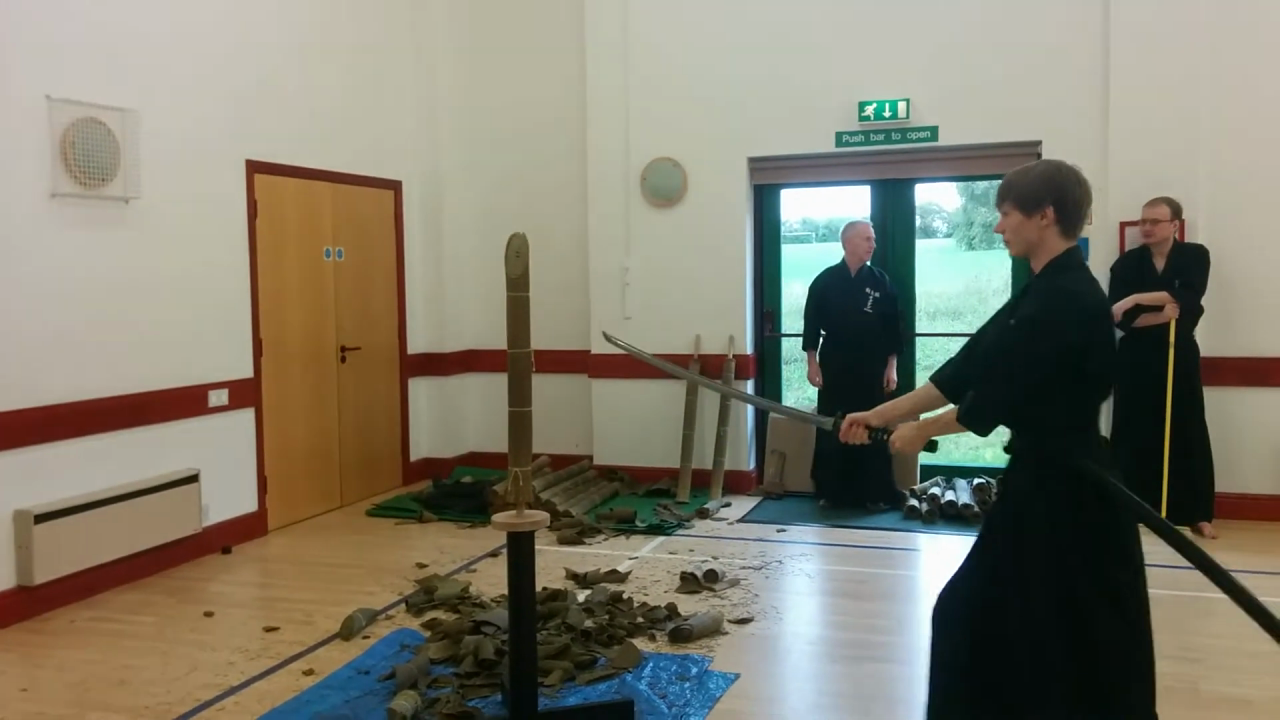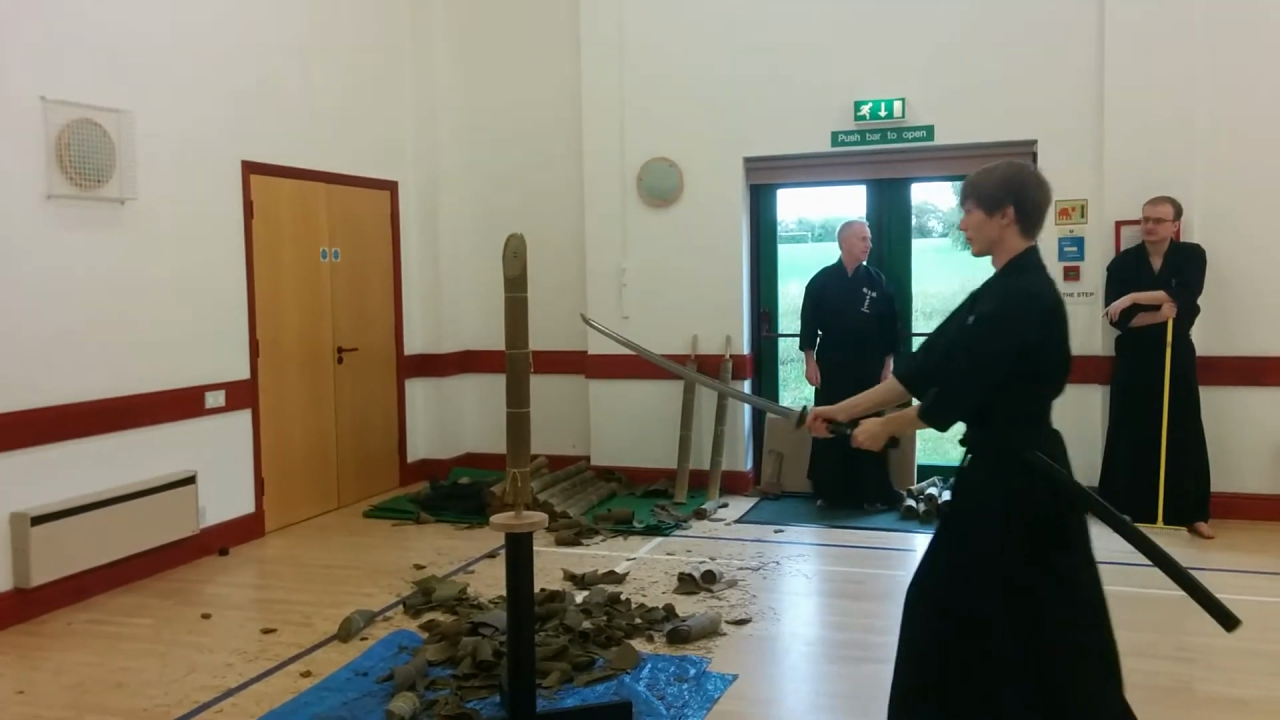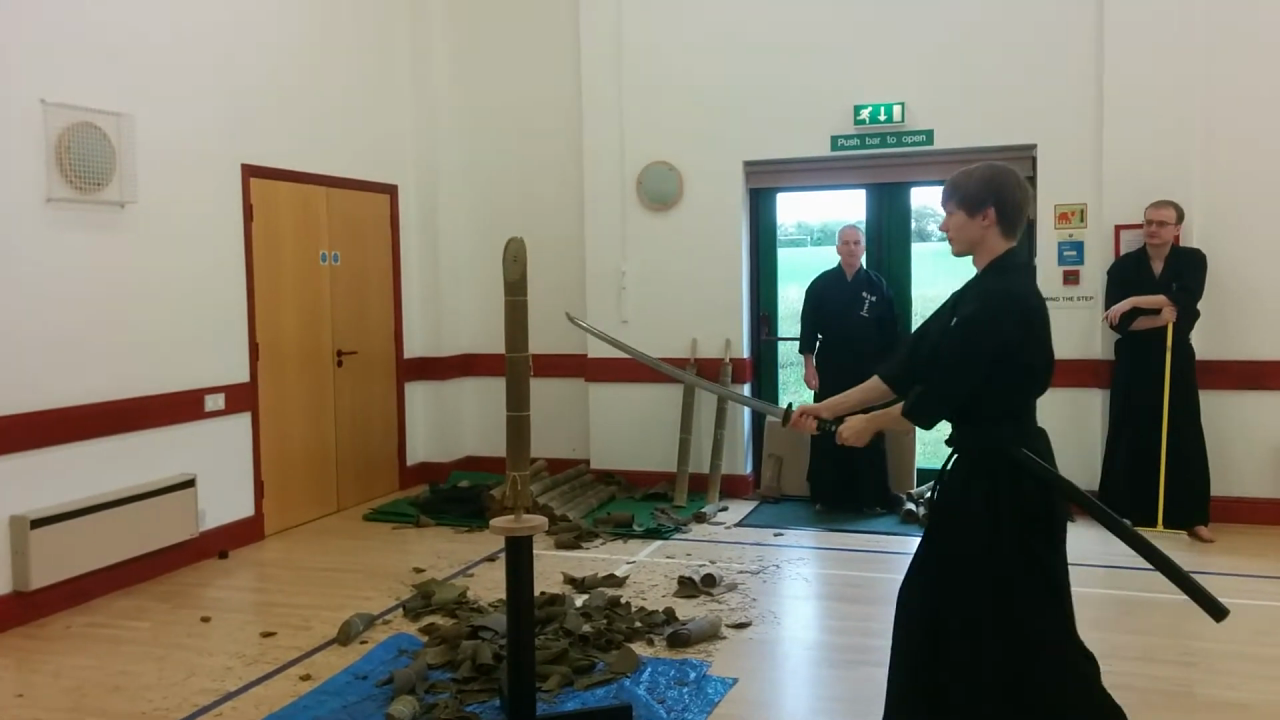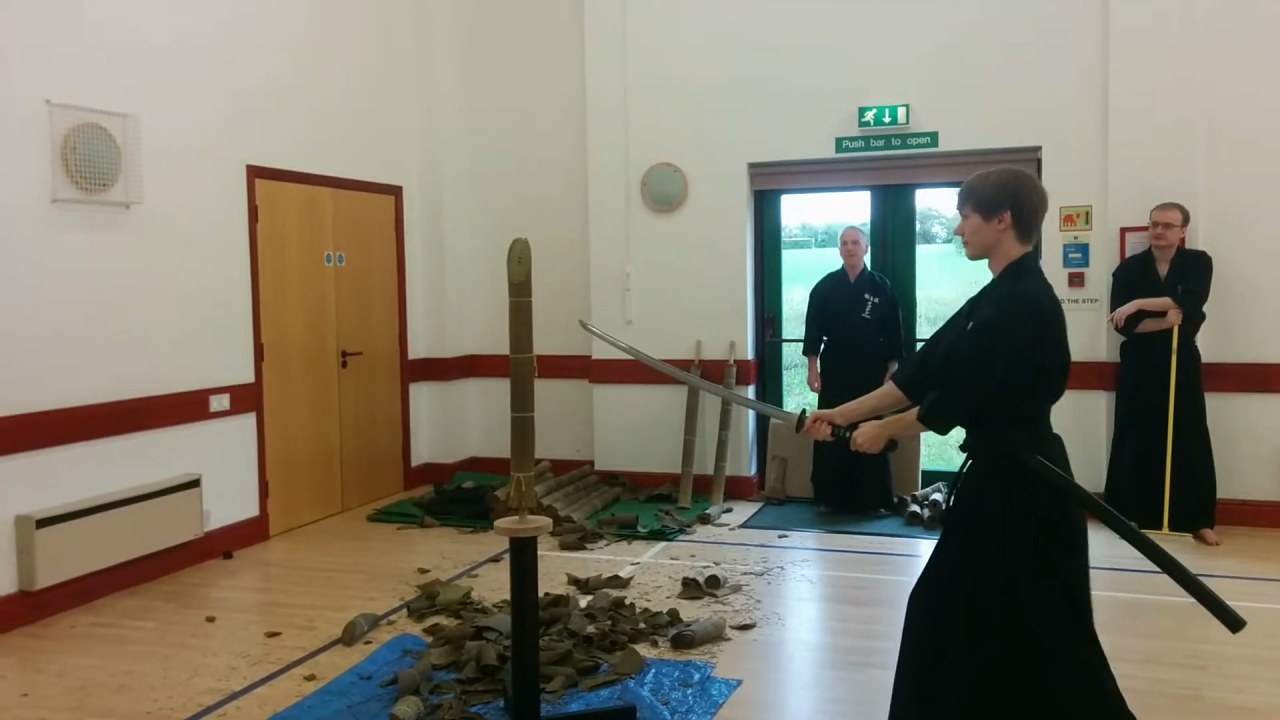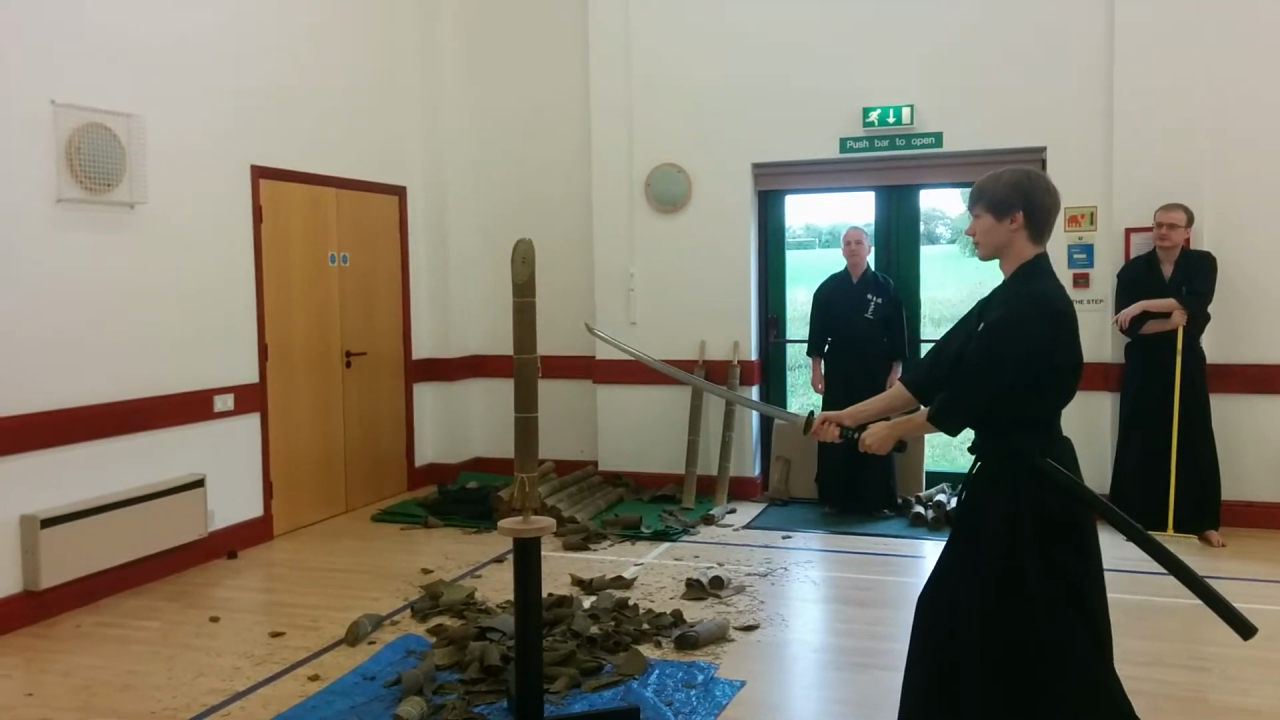
dt=0.2s
person 1, frame 1
left shoulder: (1066, 301)
right shoulder: (1045, 292)
left elbow: (998, 396)
right elbow: (967, 369)
left wrist: (921, 431)
right wrist: (881, 414)
left hip: (1066, 485)
right hip: (1045, 475)
left knee: (1085, 641)
right knee: (979, 611)
person 1, frame 2
left shoulder: (1023, 299)
right shoulder: (1005, 290)
left elbow: (959, 392)
right elbow: (928, 365)
left wrist: (886, 427)
right wrist: (847, 408)
left hip: (1018, 479)
right hip: (1002, 469)
left knee: (1045, 625)
right knee: (953, 604)
person 1, frame 3
left shoulder: (1004, 300)
right shoulder: (989, 290)
left elbow: (941, 391)
right elbow: (912, 364)
left wrist: (871, 424)
right wrist: (831, 405)
left hip: (1004, 477)
right hip: (989, 467)
left knee: (1025, 624)
right knee: (948, 607)
person 1, frame 4
left shoulder: (1022, 304)
right shoulder: (1003, 295)
left elbow: (956, 397)
right elbow: (927, 370)
left wrist: (883, 430)
right wrist: (846, 412)
left hip: (1019, 484)
right hip: (1002, 475)
left knee: (1040, 633)
right knee: (955, 612)
person 1, frame 5
left shoulder: (1034, 305)
right shoulder: (1014, 296)
left elbow: (966, 398)
right elbow: (936, 372)
left wrist: (894, 430)
right wrist: (855, 413)
left hip: (1028, 486)
right hip: (1011, 476)
left knee: (1049, 638)
right knee: (962, 615)
person 2, frame 1
left shoulder: (1195, 257)
right shoulder: (1126, 263)
left elbow: (1187, 298)
right elbow: (1121, 318)
left wrist: (1136, 299)
right wrist: (1162, 315)
left hip: (1180, 356)
right hip: (1137, 358)
left knee: (1187, 434)
right knee: (1133, 434)
left ankle: (1196, 513)
person 2, frame 2
left shoulder: (1192, 256)
right shoulder: (1123, 262)
left elbow: (1184, 298)
right elbow: (1118, 317)
left wrist: (1133, 298)
right wrist: (1159, 315)
left hip: (1176, 355)
right hip: (1134, 357)
left knee: (1184, 434)
right knee: (1130, 434)
left ankle: (1193, 513)
right ankle: (1126, 508)
person 2, frame 3
left shoulder: (1193, 261)
right shoulder: (1124, 266)
left elbow: (1184, 302)
right elbow: (1118, 321)
left wrist: (1134, 301)
right wrist: (1159, 318)
left hip: (1176, 359)
right hip: (1134, 361)
left knee: (1184, 438)
right knee: (1129, 437)
left ankle: (1193, 517)
right ankle: (1126, 512)
person 2, frame 4
left shoulder: (1198, 263)
right shoulder: (1129, 268)
left elbow: (1189, 304)
right elbow: (1123, 323)
left wrist: (1139, 303)
right wrist: (1165, 320)
left hip: (1181, 361)
right hip: (1140, 364)
left knee: (1190, 441)
right knee: (1134, 440)
left ankle: (1198, 520)
right ankle: (1131, 514)
person 2, frame 5
left shoulder: (1202, 264)
right shoulder: (1134, 269)
left elbow: (1194, 305)
right elbow: (1128, 324)
left wrist: (1144, 305)
right wrist: (1169, 321)
left hip: (1186, 362)
right hip: (1144, 365)
left knee: (1194, 442)
right knee: (1139, 441)
left ankle: (1203, 521)
right ankle: (1135, 516)
person 3, frame 1
left shoulder: (880, 281)
right shoulder: (825, 281)
left elbow: (892, 328)
right elbow: (811, 324)
left wrist: (891, 367)
right wrist: (813, 363)
left hip: (872, 367)
right hip: (834, 366)
right knee: (832, 430)
left ankle: (874, 494)
right ankle: (832, 491)
person 3, frame 2
left shoulder: (877, 281)
right shoulder: (822, 280)
left elbow: (889, 327)
right elbow: (809, 324)
left wrist: (888, 366)
right wrist: (810, 362)
left hip: (868, 367)
right hip: (831, 366)
left ankle: (872, 494)
right ankle: (829, 492)
person 3, frame 3
left shoulder: (877, 285)
right shoulder: (821, 284)
left elbow: (889, 332)
right elbow: (809, 327)
right wrist: (809, 365)
left hip: (867, 370)
right hip: (830, 369)
right knee: (826, 432)
left ankle: (871, 498)
right ankle: (828, 495)
person 3, frame 4
left shoulder: (881, 286)
right shoulder: (825, 287)
left elbow: (893, 333)
right elbow: (813, 329)
left wrist: (891, 372)
right wrist: (812, 368)
left hip: (871, 372)
right hip: (834, 371)
left ankle: (874, 500)
right ankle: (832, 497)
person 3, frame 5
left shoulder: (885, 287)
right shoulder: (829, 288)
left elbow: (897, 333)
right elbow: (818, 331)
left wrist: (895, 372)
right wrist: (816, 369)
left hip: (875, 373)
right hip: (838, 372)
left ankle: (878, 500)
right ankle: (836, 498)
